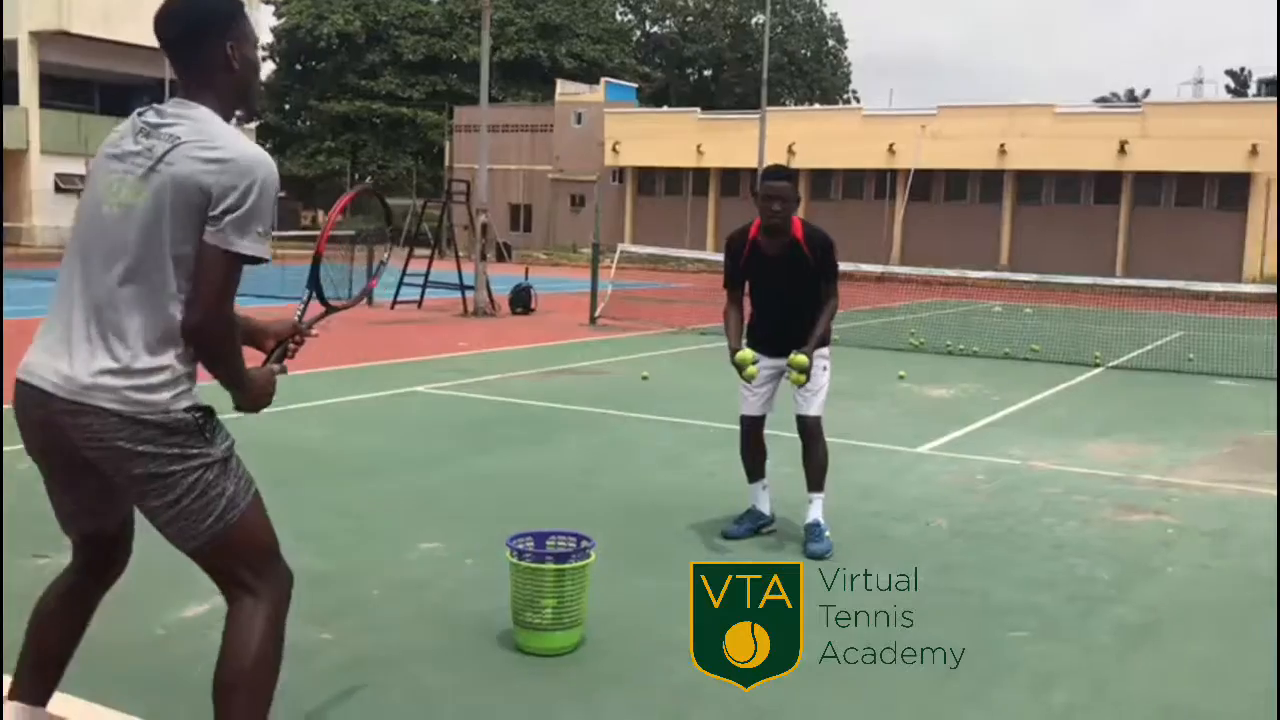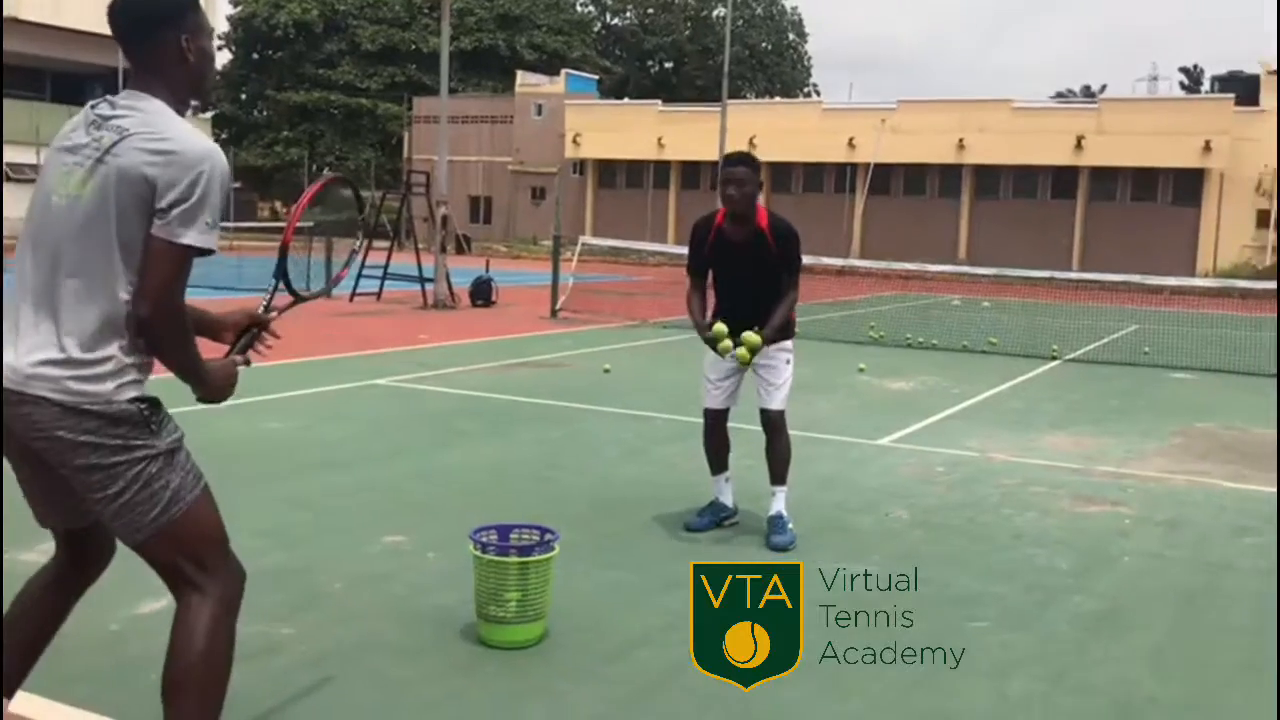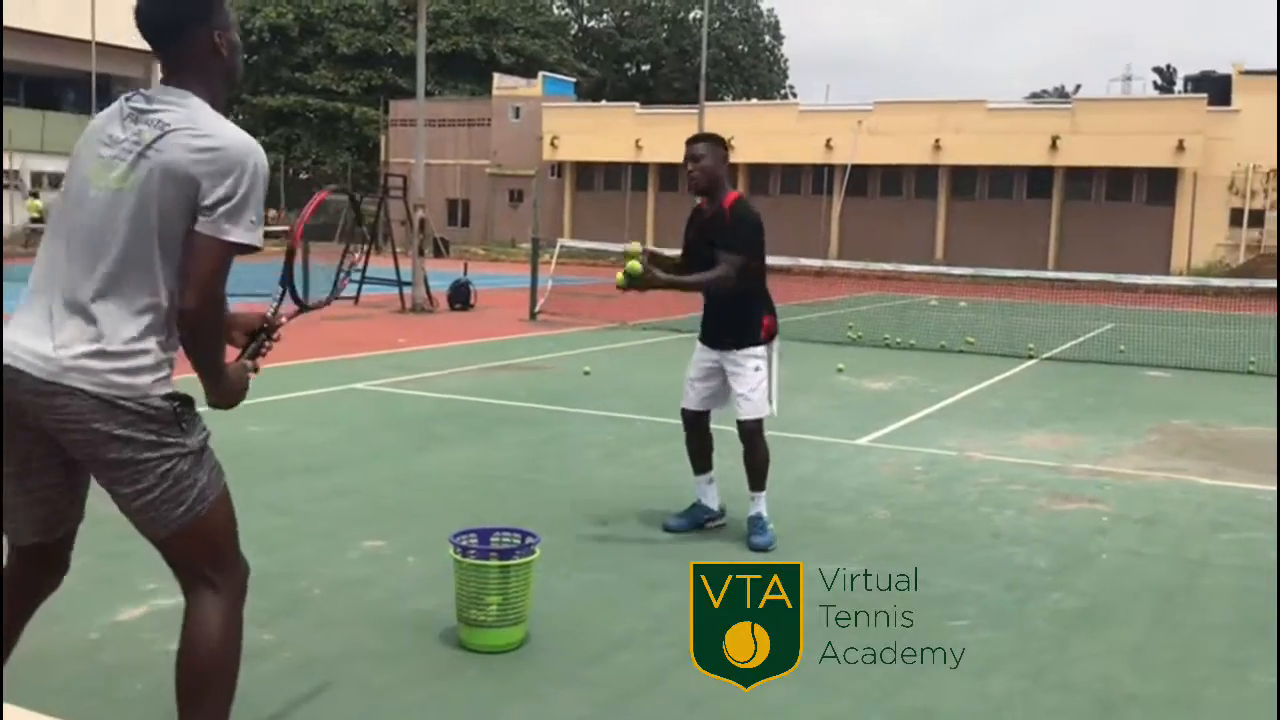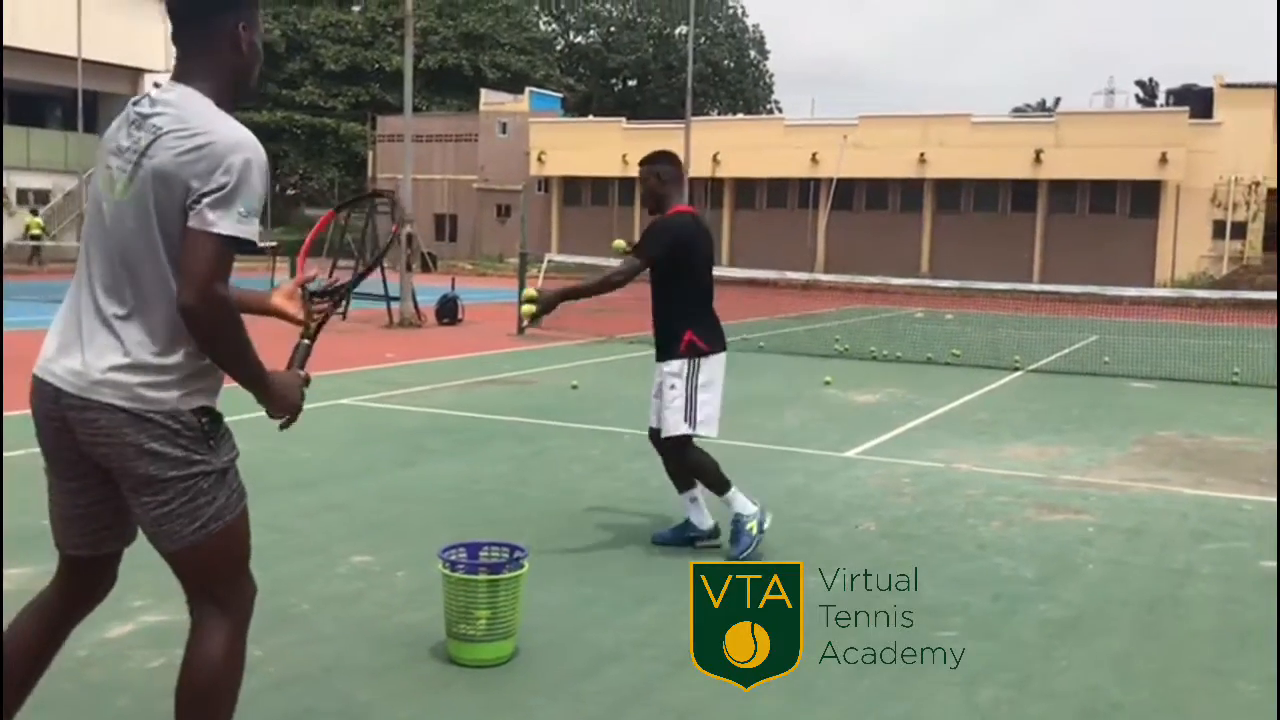
dt=0.5s
person 1, frame 1
left shoulder: (126, 136)
right shoulder: (242, 162)
right elbow: (203, 316)
left wrist: (252, 331)
right wrist: (243, 385)
right hip: (137, 408)
left knee: (98, 558)
right knee: (261, 584)
person 1, frame 2
left shoulder: (82, 127)
right shoulder: (190, 153)
right elbow: (152, 308)
left wrist: (213, 322)
right wrist: (204, 375)
right hip: (90, 401)
left knee: (82, 550)
right knee: (211, 580)
person 1, frame 3
left shoulder: (109, 122)
right shoulder: (231, 150)
right elbow: (195, 301)
left wrist: (220, 325)
right wrist: (219, 377)
right hip: (114, 393)
right knee: (218, 579)
person 1, frame 4
left shoulder: (131, 122)
right shoulder: (230, 146)
right elbow: (197, 299)
left wrist: (263, 302)
right wrist: (267, 385)
left hip: (62, 387)
right hip: (148, 408)
left knee: (78, 581)
right knee: (225, 601)
person 2, frame 1
left shoulder: (817, 242)
right shoulder: (739, 243)
left elbow: (830, 298)
right elbow: (734, 301)
left wrist: (811, 345)
right wrist: (734, 346)
left hip: (808, 345)
right hip: (761, 346)
left knee: (810, 425)
right knee: (750, 423)
left ankle: (815, 519)
right ankle: (760, 508)
person 2, frame 2
left shoulder: (781, 232)
right shoulder: (705, 230)
left elbow: (790, 291)
right elbow: (697, 286)
left wrist: (766, 334)
right wrist: (701, 324)
left hip: (771, 337)
right hip: (724, 338)
left knee: (773, 418)
right knee: (713, 416)
left ankle: (778, 511)
right ankle: (723, 501)
person 2, frame 3
left shoulder: (742, 215)
right shoulder: (700, 216)
left elbow: (726, 276)
right elbow: (691, 265)
left wrist: (661, 281)
right wrist: (655, 262)
left hip: (751, 338)
right hip: (712, 337)
left knee: (750, 426)
right knee: (693, 417)
left ankle: (758, 513)
right ankle: (706, 503)
person 2, frame 4
left shoulder: (669, 226)
right shoulder: (690, 225)
left elbow: (620, 277)
left wrist: (560, 295)
right wrist: (639, 253)
left hip: (692, 351)
right hip: (680, 350)
left knee: (679, 442)
right knee: (661, 436)
left ankle: (746, 514)
right ankle: (700, 522)
